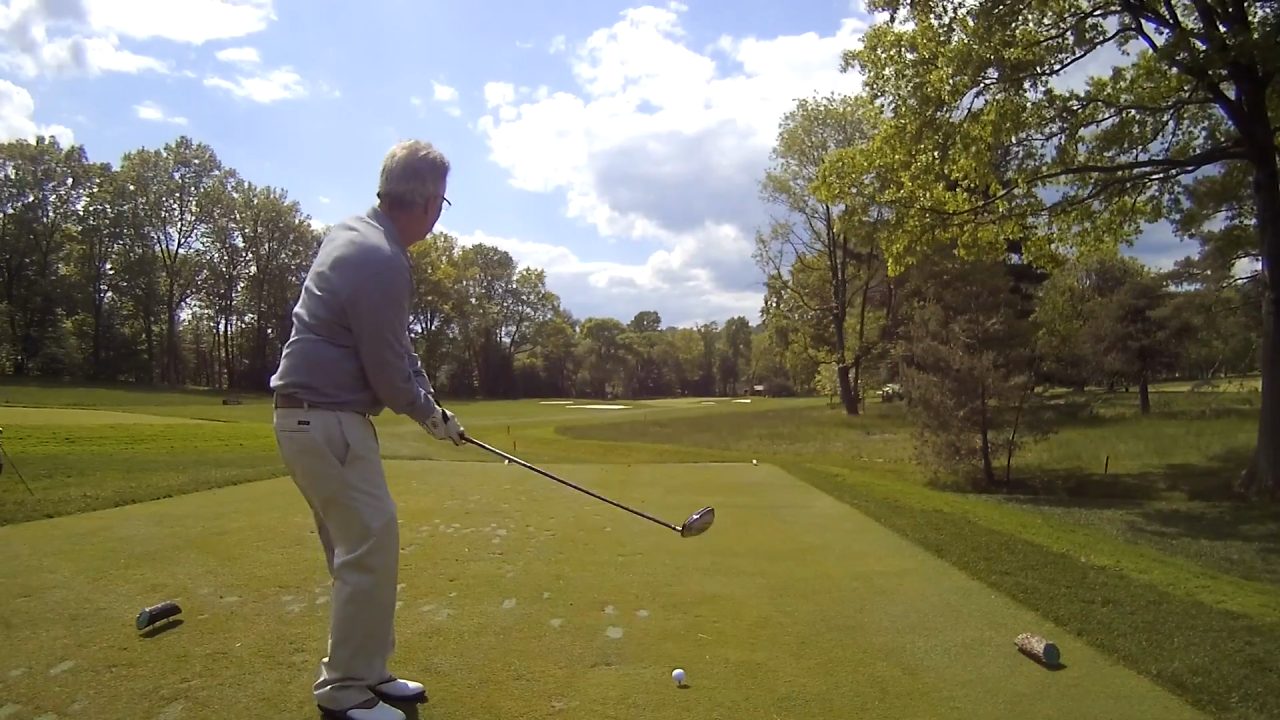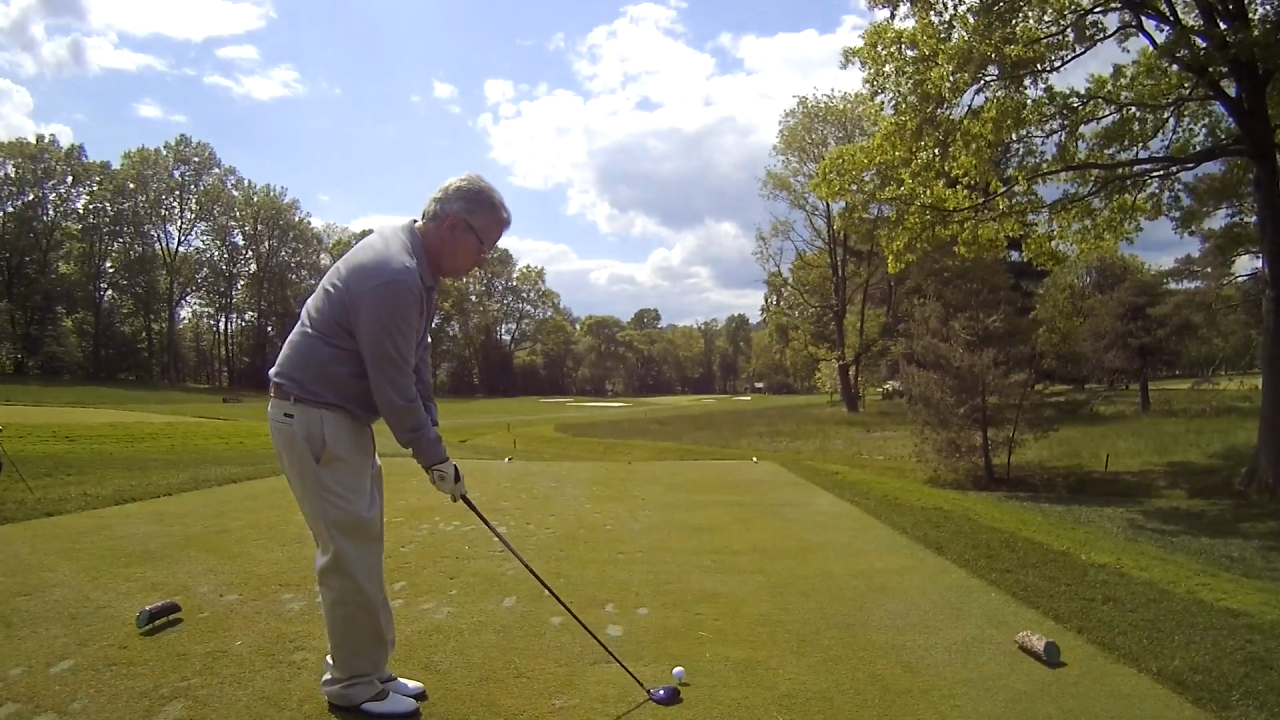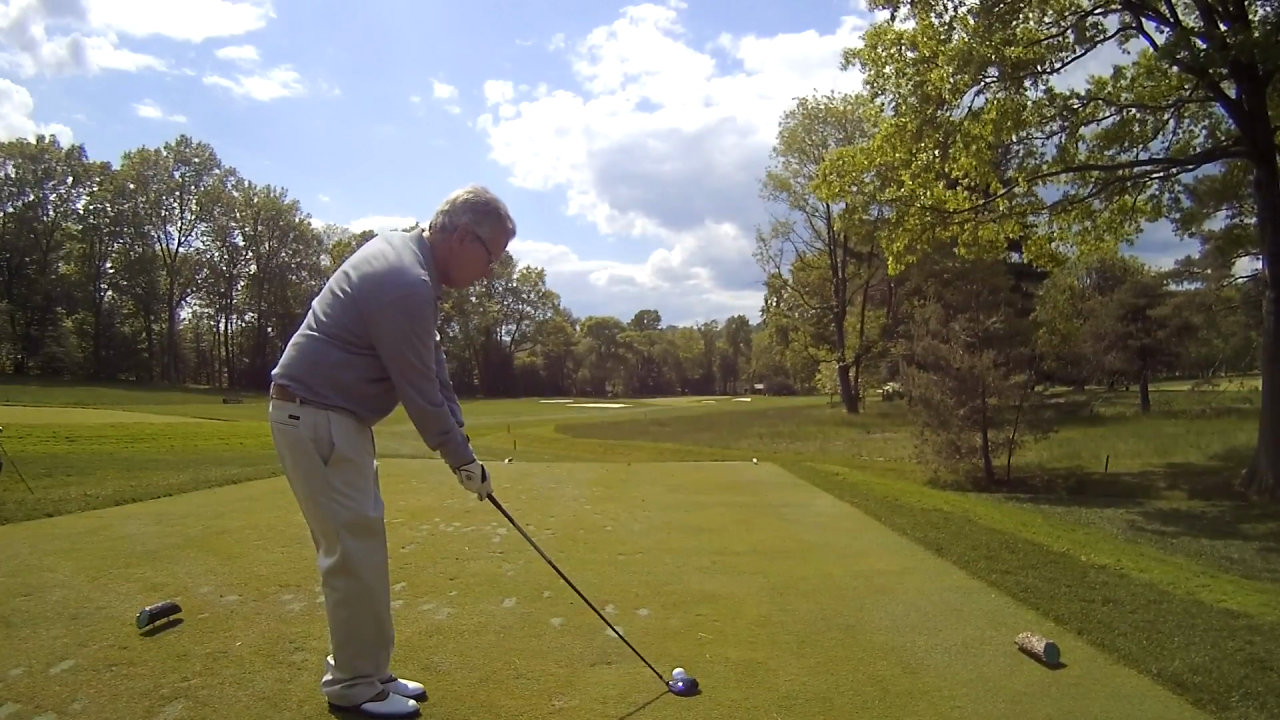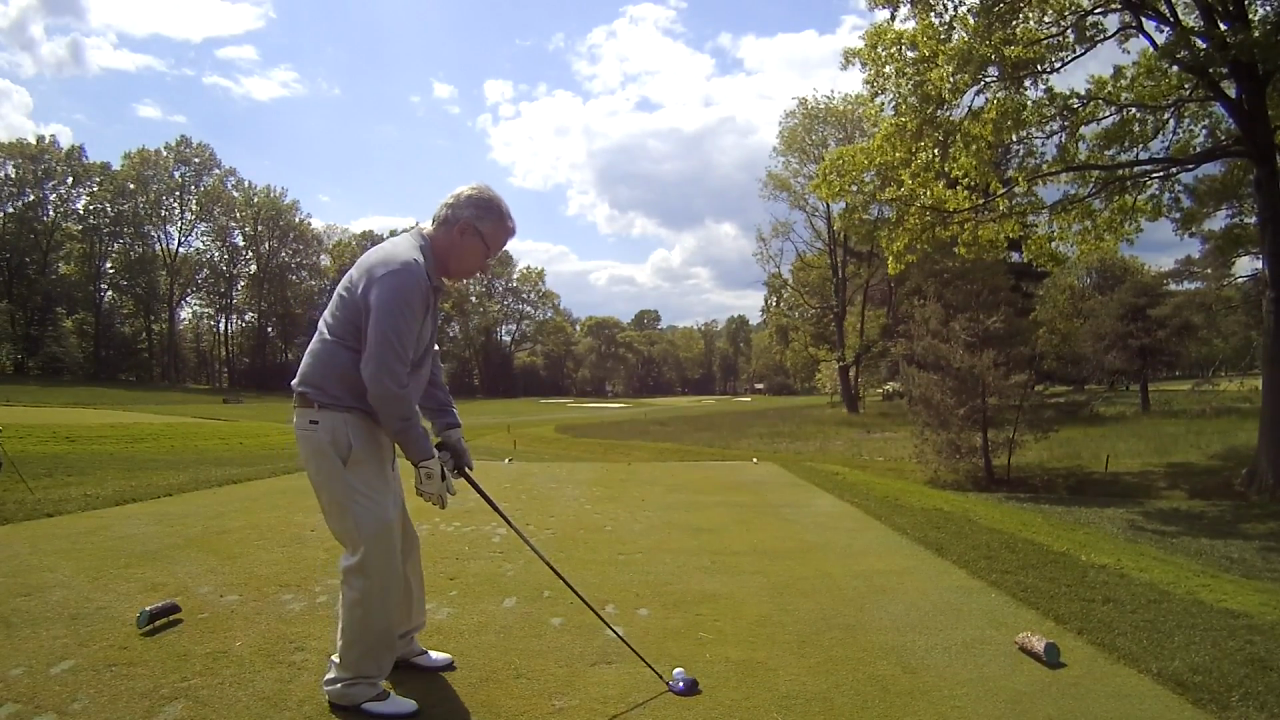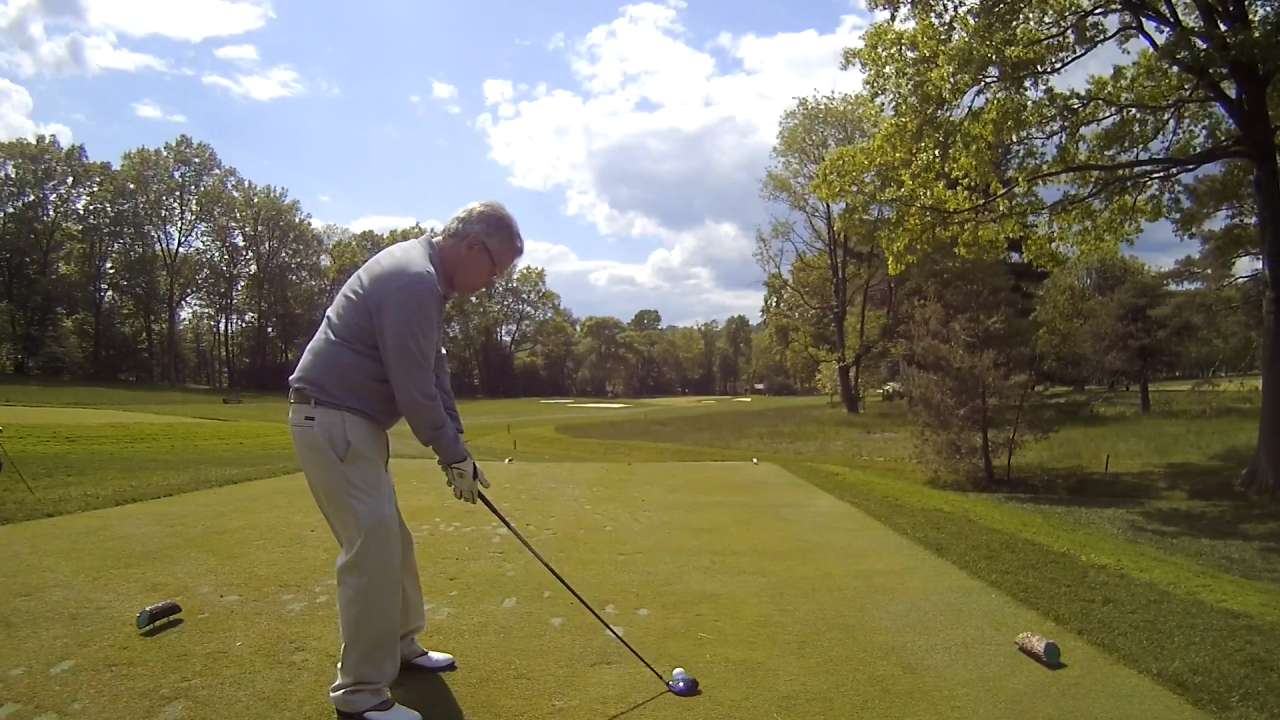
dt=1s
person 1, frame 1
left shoulder: (360, 236)
right shoulder: (381, 261)
left elbow: (393, 344)
right elbow: (388, 373)
left wrist: (429, 398)
right wrist: (427, 413)
left hip: (324, 415)
right hip: (323, 420)
left knee: (357, 546)
right knee: (370, 546)
left ankle: (364, 671)
person 1, frame 2
left shoulder: (412, 261)
right shoulder: (392, 277)
left elbow: (417, 363)
right elbow: (394, 387)
left wrist: (433, 441)
right wrist: (434, 457)
left hip: (339, 414)
right hip: (313, 414)
left knee: (362, 544)
right knee: (349, 549)
left ankle: (365, 669)
person 1, frame 3
left shoulder: (405, 251)
right shoulder: (406, 285)
left elbow: (432, 367)
right elbow: (419, 391)
left wrist: (461, 441)
right wrist: (461, 459)
left hip: (332, 414)
right hip: (316, 417)
left knee: (361, 545)
right knee: (354, 549)
left ankle: (365, 669)
person 1, frame 4
left shoulder: (422, 271)
right shoulder: (402, 271)
left elbow: (424, 361)
right elbow: (383, 376)
left wrist: (448, 427)
right wrist: (422, 455)
left hip: (365, 423)
right hip: (336, 421)
left knee: (397, 540)
right knee: (373, 548)
left ankle: (398, 643)
person 1, frame 5
left shoulder: (425, 274)
right shoulder: (413, 281)
left elbow: (433, 366)
right elbow: (414, 388)
left wrist: (455, 437)
right wrist: (454, 458)
left hip: (353, 419)
right hip: (331, 418)
left knee: (390, 539)
right knee: (371, 547)
left ankle: (400, 645)
